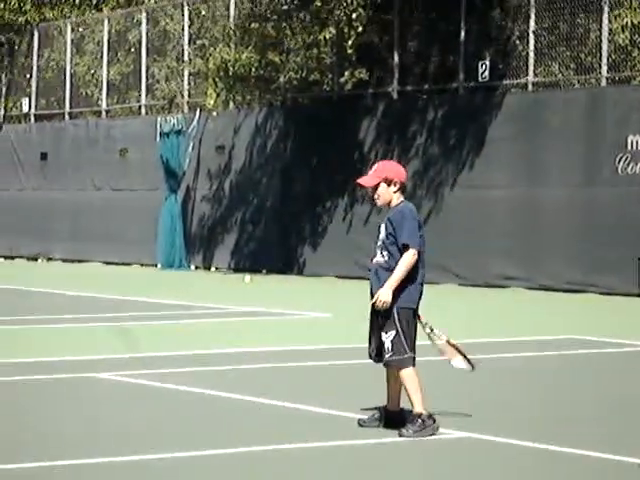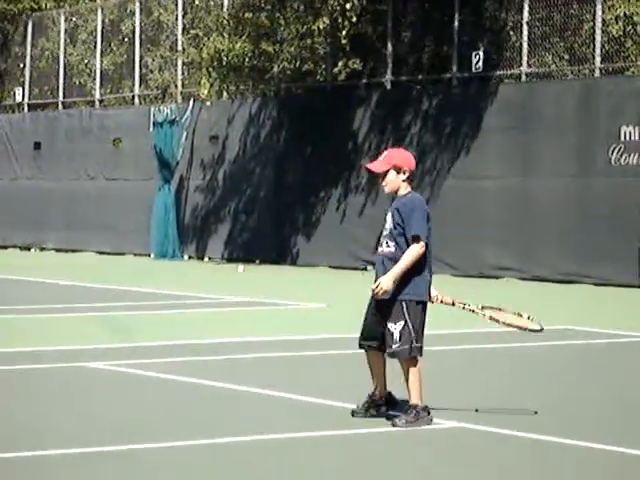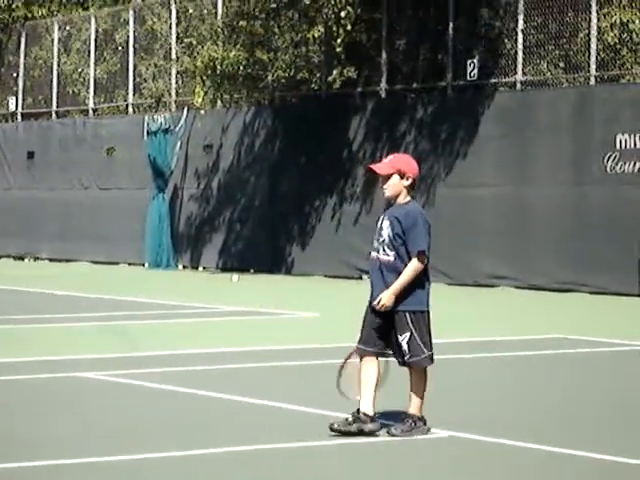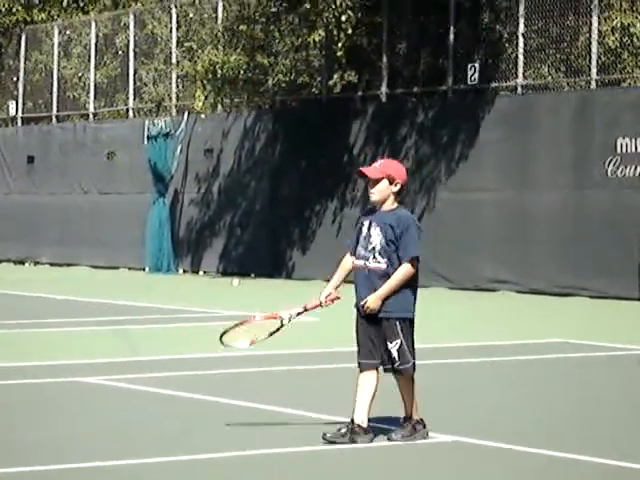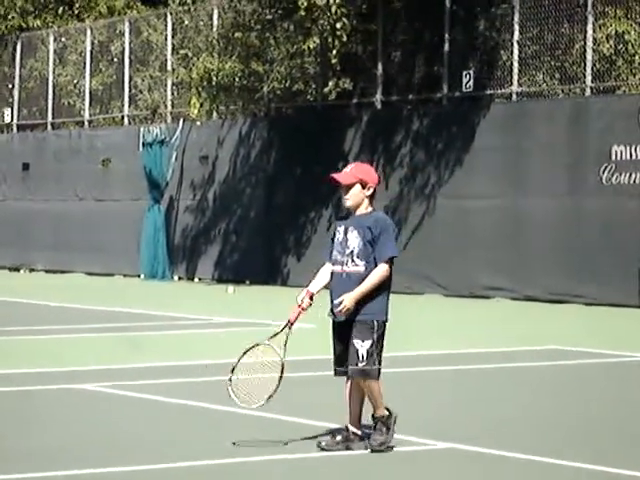
dt=0.3s
person 1, frame 1
left shoulder: (405, 213)
right shoulder: (392, 215)
left elbow: (411, 254)
left wrist: (389, 288)
left hip: (398, 299)
right hip: (386, 299)
left knee: (400, 358)
right knee: (388, 356)
left ankle: (423, 417)
right ankle: (392, 411)
person 1, frame 2
left shoulder: (413, 204)
right shoulder: (397, 205)
left elbow: (419, 246)
left wrist: (392, 276)
right wrist: (427, 285)
left hip: (406, 292)
right hip: (386, 290)
left knee: (404, 350)
right knee: (371, 343)
left ankle: (418, 408)
right ankle: (380, 398)
person 1, frame 3
left shoulder: (415, 215)
right shoulder: (389, 210)
left elbow: (420, 259)
left wrist: (393, 292)
left hip: (408, 301)
right hip: (382, 298)
left knee: (414, 359)
right knee: (368, 352)
left ankle: (416, 418)
right ankle: (366, 415)
person 1, frame 4
left shoulder: (404, 221)
right shoulder: (367, 216)
left elbow: (410, 265)
right elbow: (352, 256)
left wrist: (379, 295)
right wrist: (332, 285)
left hip: (394, 307)
right hip: (368, 306)
left knee: (401, 366)
right knee: (367, 364)
left ankle: (414, 422)
right ankle: (359, 426)
person 1, frame 5
left shoulder: (380, 223)
right shoulder: (341, 223)
left elbow: (384, 267)
right elbow: (330, 263)
left wrist: (355, 295)
right wrist: (312, 288)
left hip: (368, 311)
right hip: (342, 310)
left knee: (363, 369)
right knee: (350, 371)
left ankle: (383, 416)
right ankle: (353, 431)
